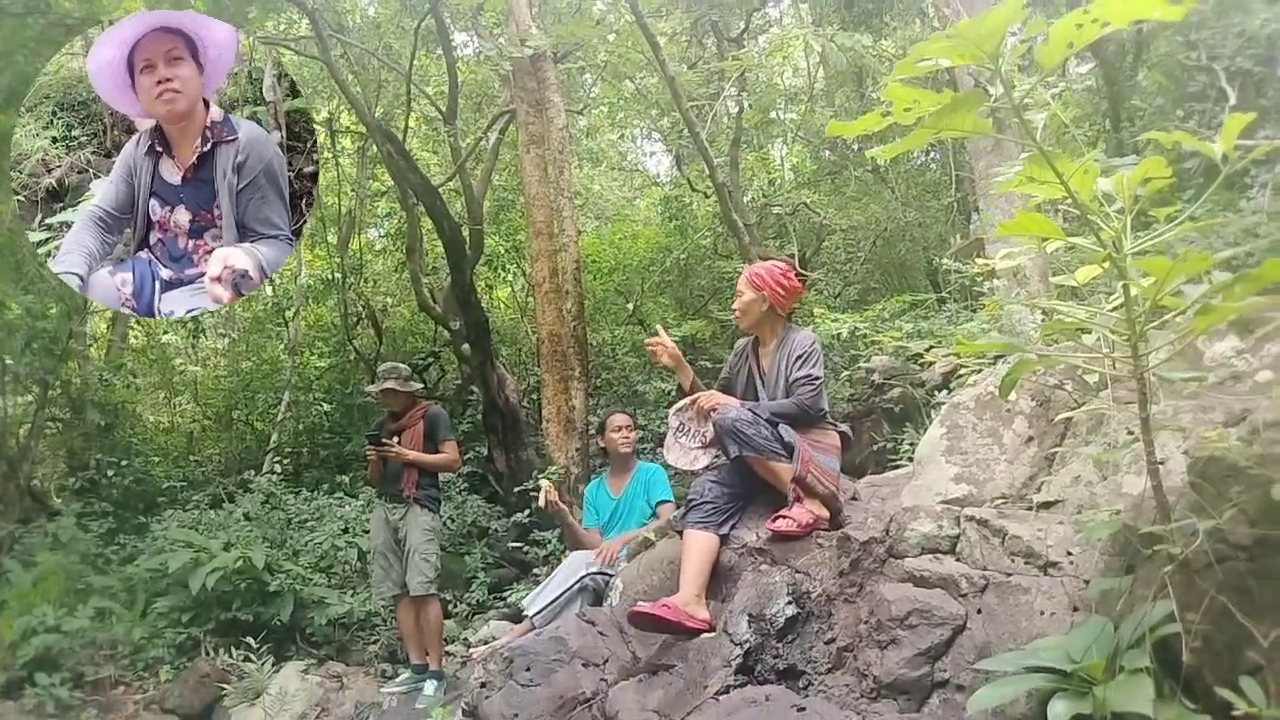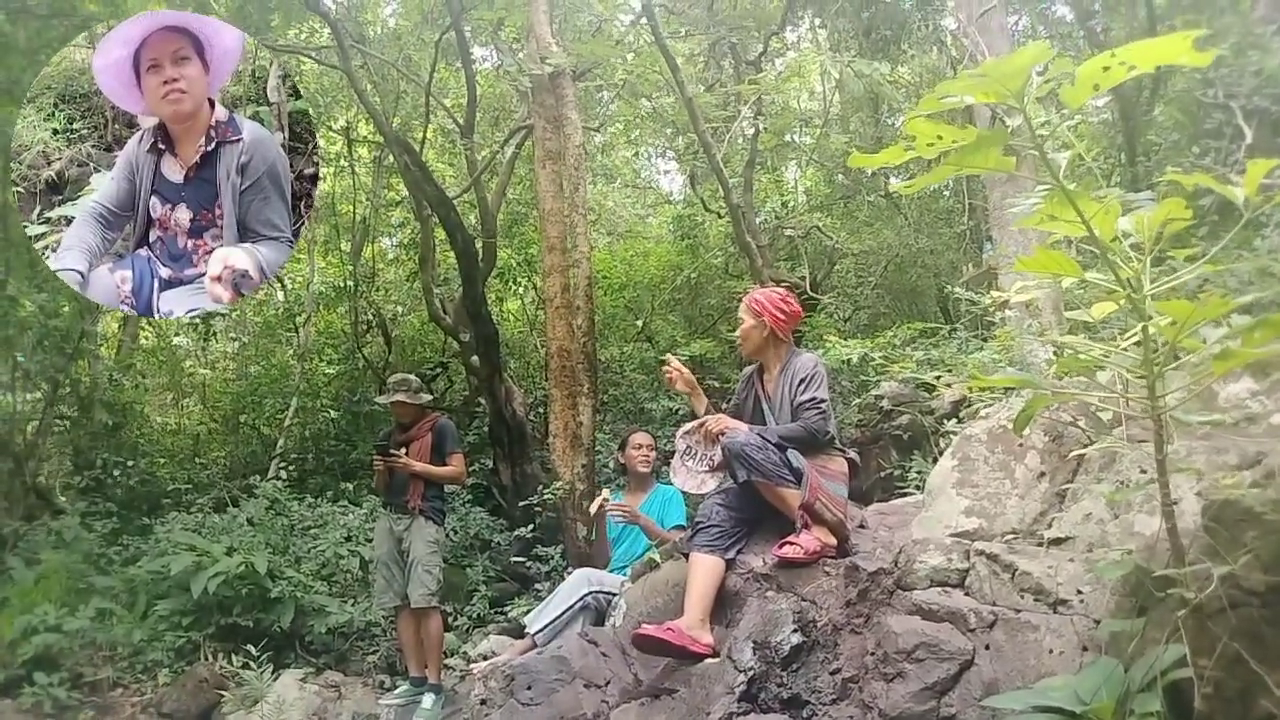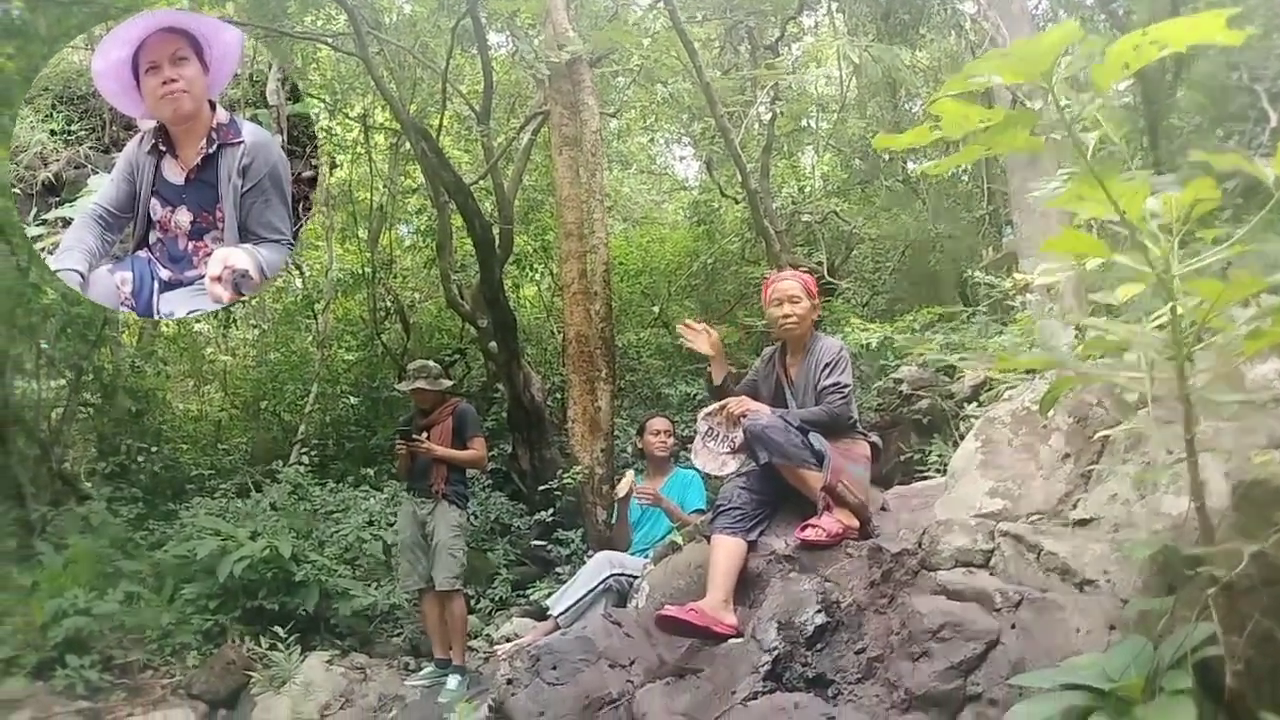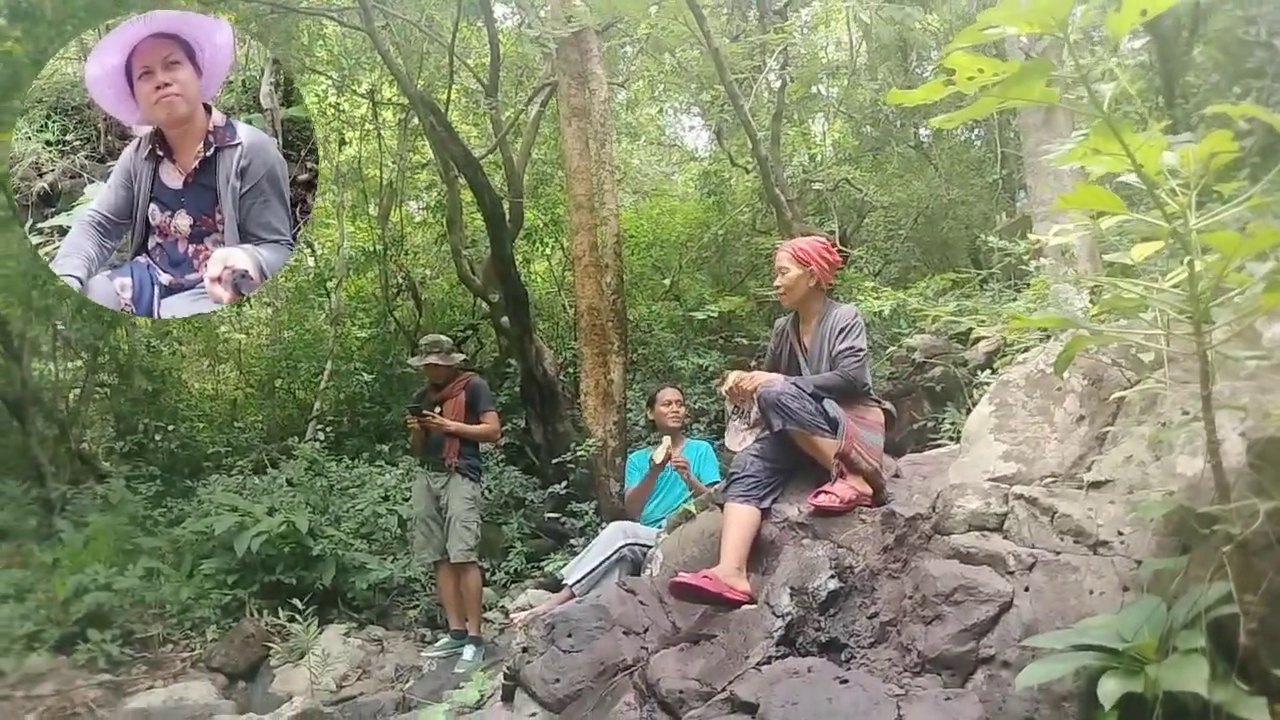
dt=1s
person 1, frame 1
left shoulder: (802, 343)
right shoulder: (742, 351)
left elbow: (807, 406)
right elbow: (714, 402)
left wrist: (738, 406)
right wrist: (680, 367)
left hip: (808, 449)
right hip: (762, 458)
left knee: (731, 420)
right knee: (707, 490)
left ankle: (810, 502)
right ankle: (690, 603)
person 1, frame 2
left shoulder: (806, 366)
right shoulder: (750, 378)
left elbow: (815, 428)
right elbow: (723, 428)
left wrist: (747, 430)
right wrist: (694, 393)
left hip: (817, 475)
right hip: (769, 483)
left knee: (740, 444)
right knee: (715, 512)
left ankle: (817, 529)
right ankle: (695, 626)
person 1, frame 3
left shoulder: (831, 350)
right shoulder: (769, 359)
left elbow: (838, 413)
right elbow: (731, 405)
left wrist: (769, 413)
right wrist: (715, 359)
left hip: (837, 457)
right hip: (787, 464)
left knee: (761, 426)
right knee: (735, 496)
left ankle: (839, 511)
right ankle: (717, 607)
person 1, frame 4
left shoulder: (845, 317)
right shoulder: (783, 329)
left elbow: (850, 378)
right elbow: (769, 380)
left wrist: (779, 382)
right wrist: (745, 382)
left hip: (851, 425)
right hip: (802, 434)
left knee: (776, 394)
right knee: (749, 463)
left ankle: (852, 478)
right ankle: (731, 573)
person 2, frame 1
left shoulder: (433, 416)
right shoulder: (380, 427)
left elbow: (453, 460)
left wrist: (407, 455)
right wrist: (374, 463)
left hip: (418, 508)
right hip: (384, 509)
left knee: (423, 589)
right knee: (399, 591)
left ankle: (436, 674)
right ankle: (417, 668)
person 2, frame 2
left shoulder: (441, 428)
right shoulder: (388, 436)
left elbow: (459, 473)
left wrist: (414, 466)
right wrist: (380, 472)
left hip: (423, 519)
right hip: (389, 519)
left knee: (425, 601)
right knee: (400, 603)
left ankle: (434, 687)
right ankle: (416, 680)
person 2, frame 3
left shoulder: (462, 413)
right shoulder: (409, 422)
left elbow: (480, 458)
left wrist: (436, 451)
right wrist: (403, 457)
left hip: (446, 502)
right hip: (412, 503)
left knee: (449, 584)
right knee: (423, 585)
left ankle: (459, 669)
right ankle: (440, 662)
person 2, frame 4
left shoulder: (474, 387)
right shoulder: (421, 397)
left elbow: (493, 431)
left wrist: (449, 425)
right wrist: (416, 432)
left hip: (460, 476)
right hip: (426, 477)
left knee: (464, 556)
right knee: (439, 558)
left ankle: (475, 639)
right ankle: (456, 633)
person 3, frame 1
left shoulder: (249, 144)
right shoulder: (139, 150)
left elbow: (278, 243)
right elbow: (99, 222)
left wrist: (248, 259)
right wrist: (64, 279)
left hip: (213, 289)
right hip: (147, 278)
person 3, frame 2
left shoulder: (253, 145)
right shoulder: (142, 148)
left elbow: (277, 244)
right elbow: (98, 218)
left wrist: (248, 261)
right wrist: (64, 275)
left hip: (212, 288)
right hip: (147, 275)
person 3, frame 3
left shoulder: (253, 148)
right shoulder: (142, 150)
left elbow: (278, 248)
right elbow: (99, 220)
left wrist: (248, 263)
right wrist: (64, 275)
left hip: (212, 290)
right hip: (147, 277)
person 3, frame 4
left shoulder: (251, 150)
right shoulder: (139, 155)
left elbow: (278, 248)
right elbow: (98, 226)
left wrist: (248, 262)
right wrist: (64, 280)
left hip: (212, 293)
right hip: (146, 281)
person 4, frame 1
left shoulder: (652, 474)
right shoulder: (594, 490)
left elbow: (669, 524)
right elbow: (593, 546)
left wrist: (623, 539)
right wrist: (566, 518)
right hip: (604, 572)
left knee: (581, 561)
right knee: (581, 584)
left ankle: (517, 635)
person 4, frame 2
left shoulder: (669, 495)
right shoulder: (612, 502)
right elbow: (601, 563)
left wrist: (641, 520)
right wrist: (600, 523)
right hip: (609, 588)
left knee: (585, 578)
right knee: (585, 599)
left ankle: (519, 650)
person 4, frame 3
left shoulder: (688, 479)
right shoulder: (631, 486)
right elbow: (620, 547)
left wrist: (664, 504)
right wrist: (622, 507)
right hip: (629, 571)
left knee: (606, 561)
right knee: (606, 586)
left ankle: (544, 631)
person 4, frame 4
left shoulder: (701, 450)
right shoulder: (638, 459)
right elbow: (632, 511)
left wrist: (689, 477)
right wrist: (652, 474)
right hip: (642, 542)
left knee: (620, 531)
right knee: (621, 554)
left ankle: (559, 600)
